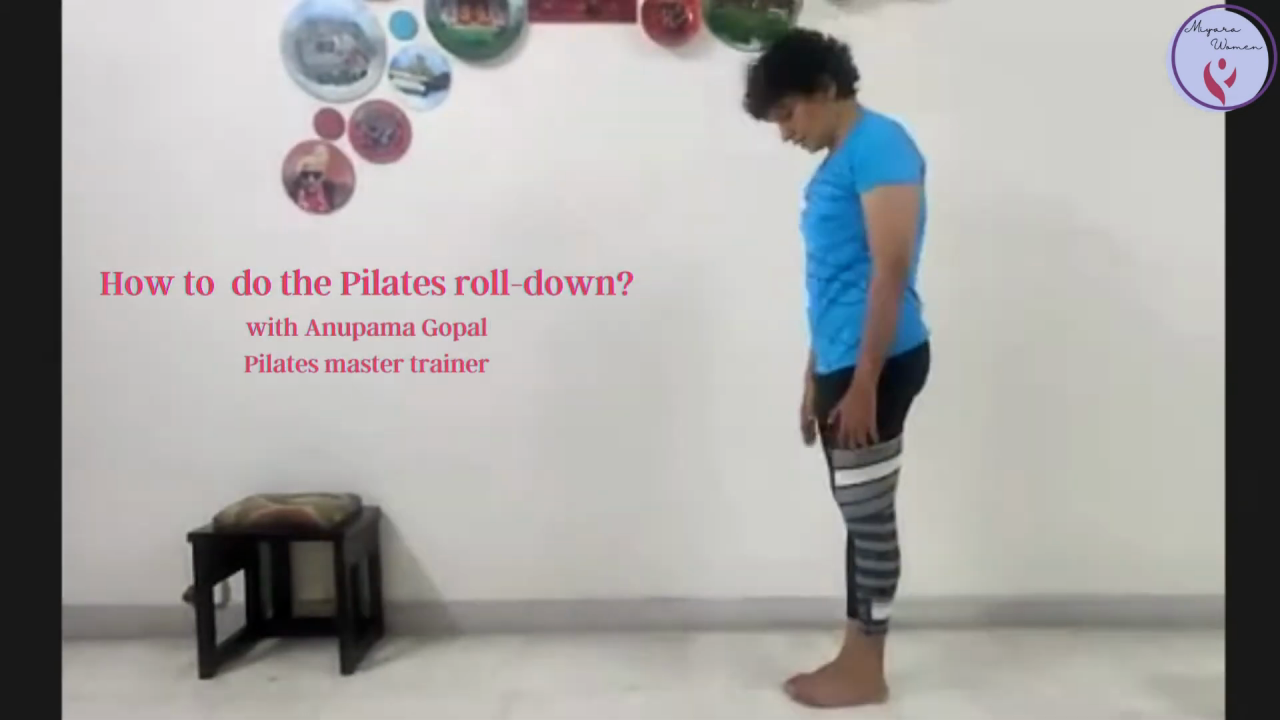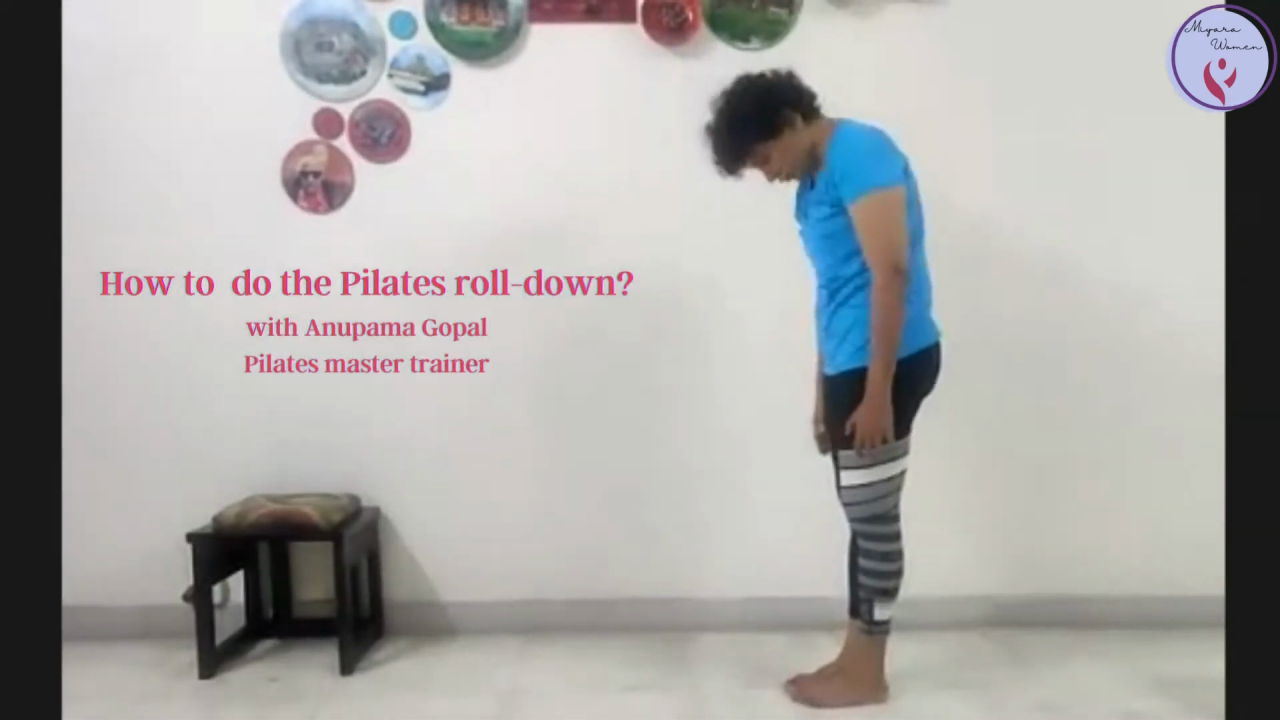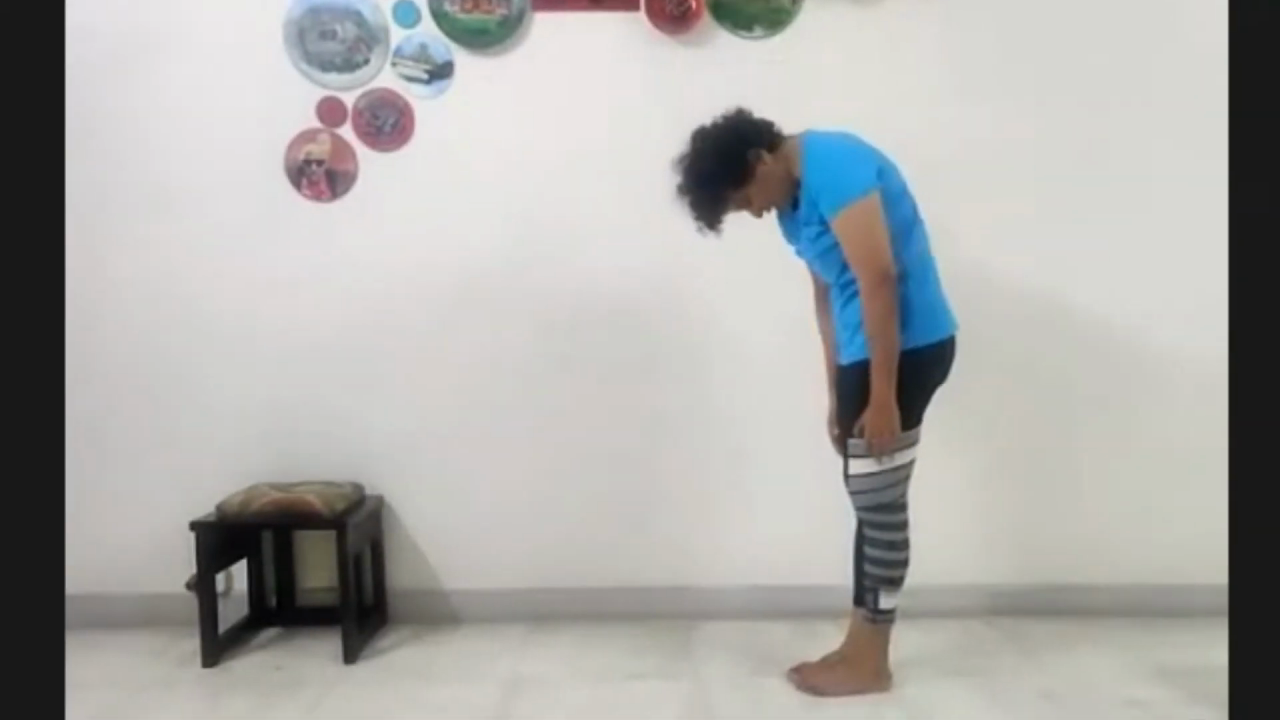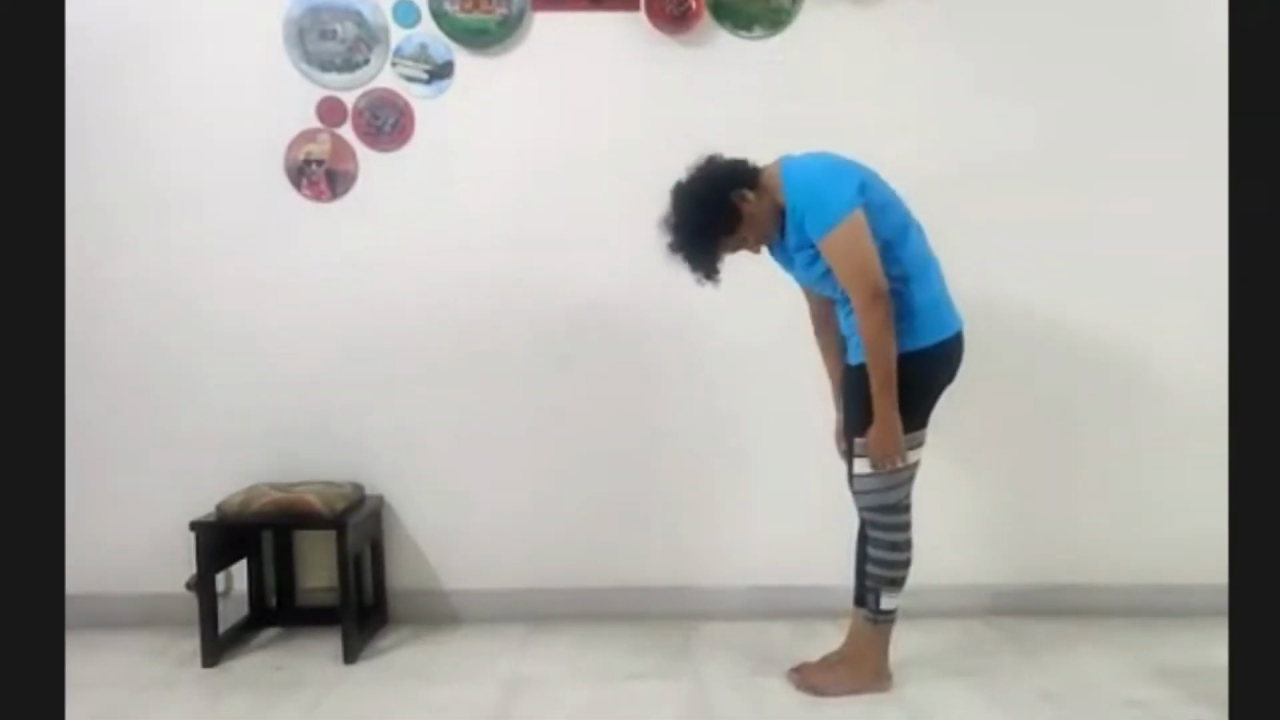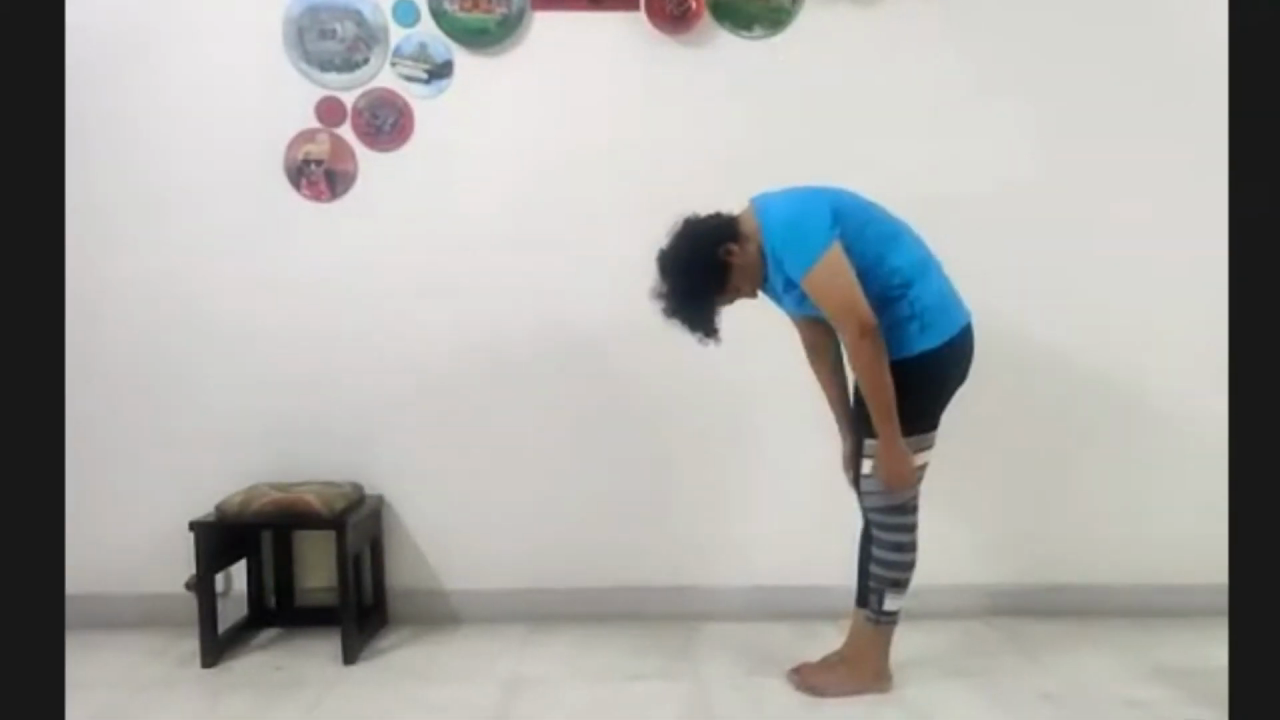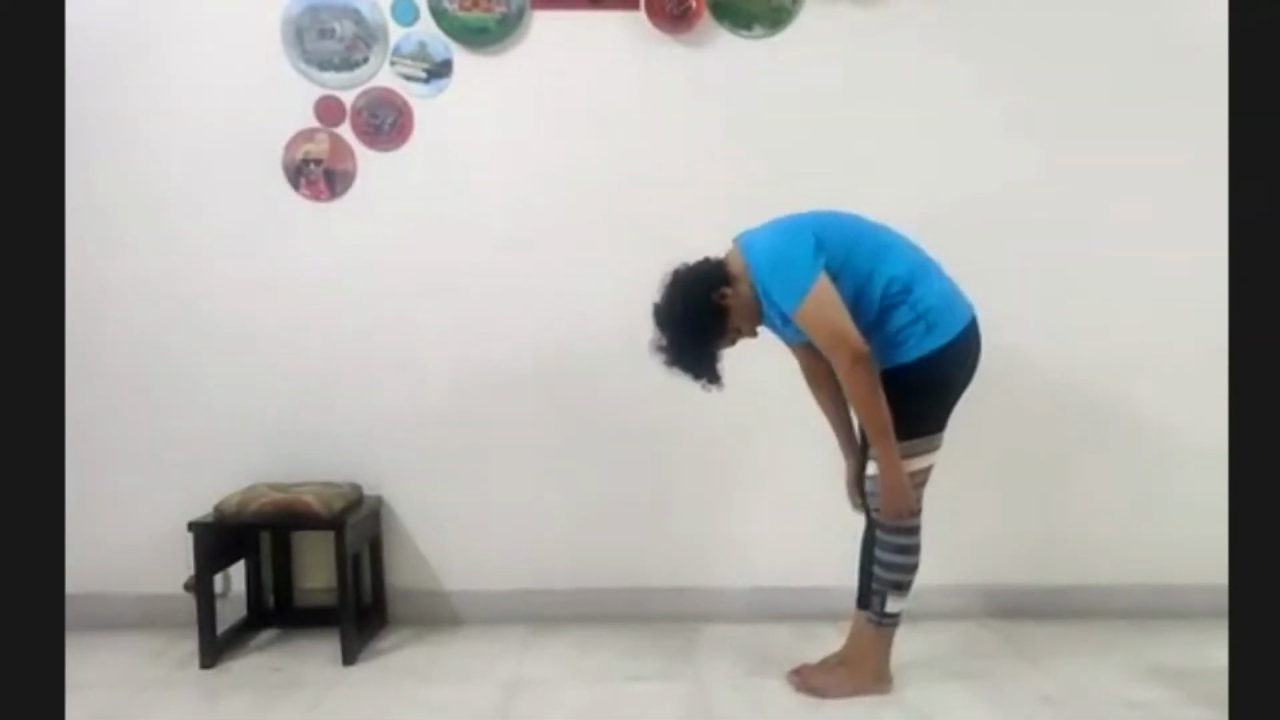
dt=0.4s
person 1, frame 1
left shoulder: (879, 146)
right shoulder: (834, 165)
left elbow: (891, 268)
left wrist: (863, 388)
right wrist: (816, 381)
left hip: (877, 364)
right hip: (842, 363)
left knee: (868, 515)
right knee: (859, 513)
left ankle: (866, 673)
right ankle: (855, 659)
person 1, frame 2
left shoulder: (860, 153)
right shoulder: (813, 185)
left elbow: (891, 273)
left wrist: (878, 394)
right wrist: (825, 391)
left hip: (887, 363)
right hip: (852, 364)
left knee: (872, 516)
right knee: (864, 514)
left ankle: (866, 675)
right ankle: (855, 659)
person 1, frame 3
left shoulder: (833, 165)
right shoulder: (795, 201)
left elbow: (879, 280)
left wrist: (882, 398)
right wrist: (838, 395)
left hip: (906, 346)
right hip: (865, 351)
left knee: (879, 504)
right knee: (871, 501)
left ankle: (869, 663)
right ankle: (859, 647)
person 1, frame 4
left shoulder: (813, 189)
right shoulder: (782, 222)
left elbow: (873, 299)
left wrist: (885, 416)
right wrist: (843, 407)
left hip: (916, 343)
right hip: (884, 345)
left knee: (882, 506)
right knee: (872, 502)
left ankle: (869, 664)
right ankle: (859, 648)
person 1, frame 5
left shoulder: (789, 229)
right shoulder: (770, 252)
left elbow: (861, 331)
right elbow: (819, 340)
left wrist: (890, 442)
right wrist: (850, 435)
left hip: (927, 340)
right hip: (902, 343)
left knee: (889, 505)
right knee: (876, 499)
left ankle: (869, 665)
right ankle: (859, 648)
person 1, frame 6
left shoulder: (775, 264)
right shoulder: (763, 283)
left elbow: (853, 359)
right elbow: (820, 369)
left wrist: (890, 466)
right wrist: (856, 459)
left hip: (933, 340)
right hip: (908, 343)
left knee: (894, 507)
right knee: (877, 504)
left ankle: (869, 666)
right ankle: (860, 649)
